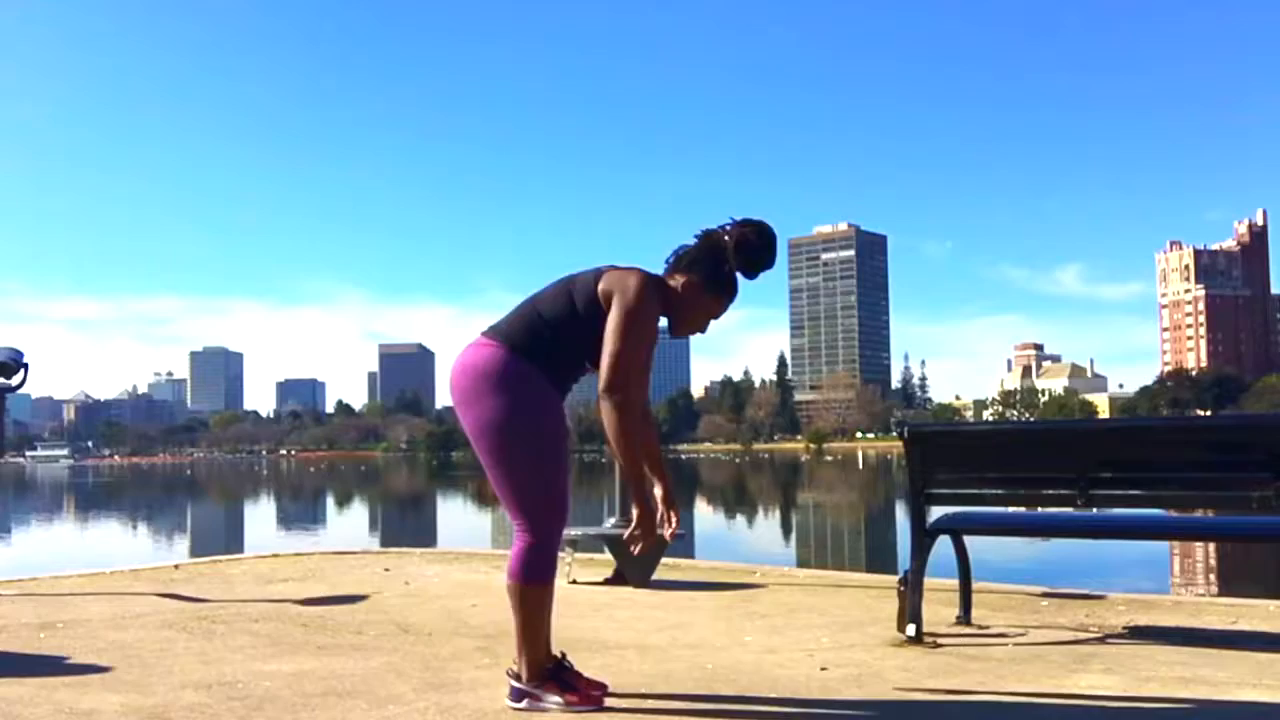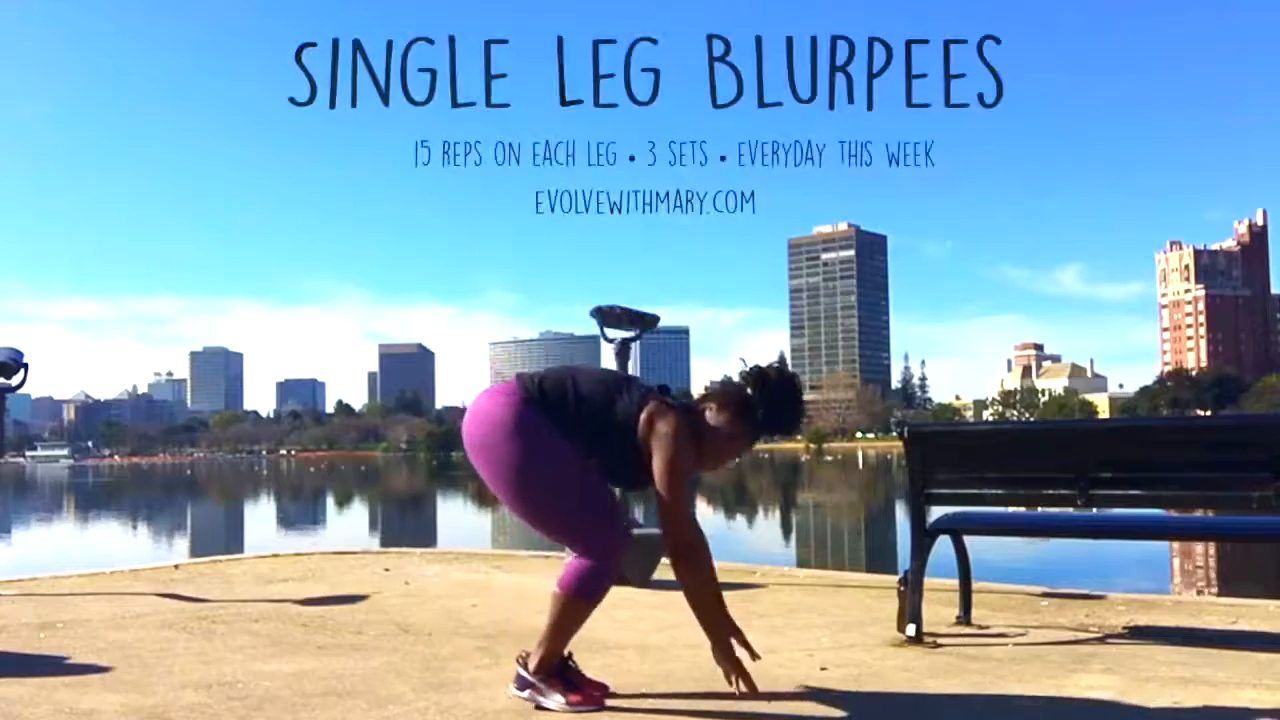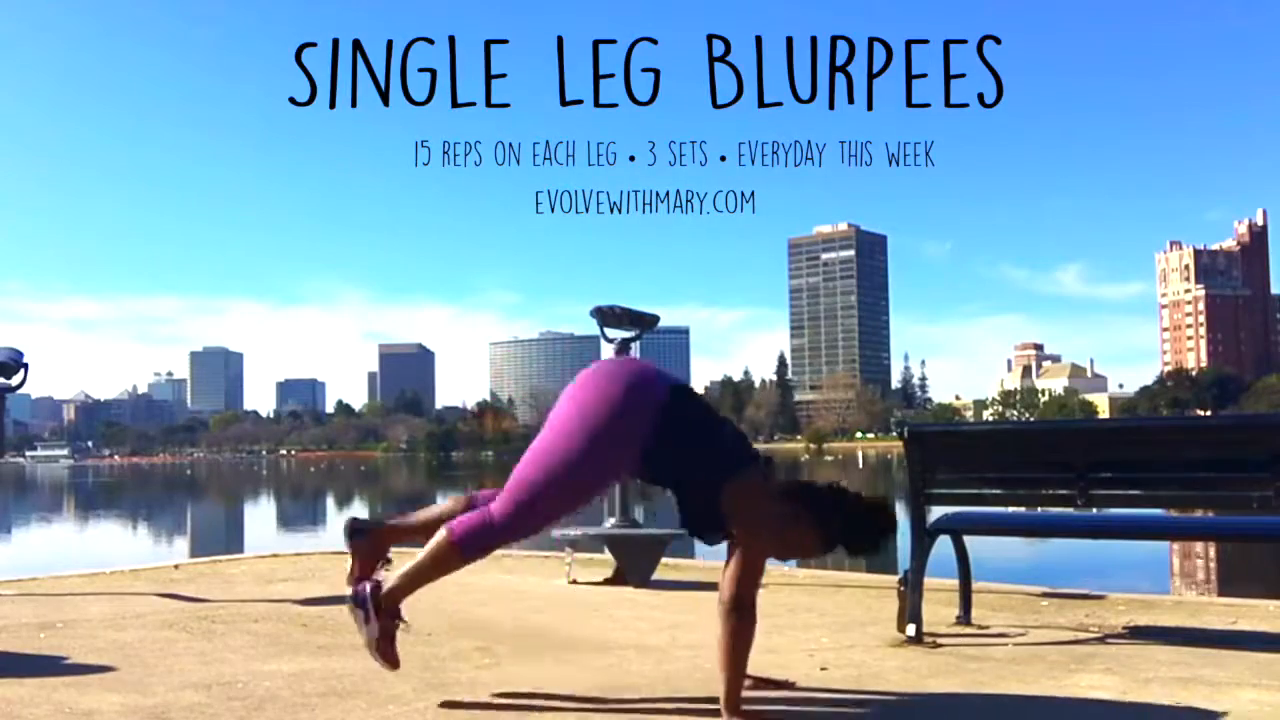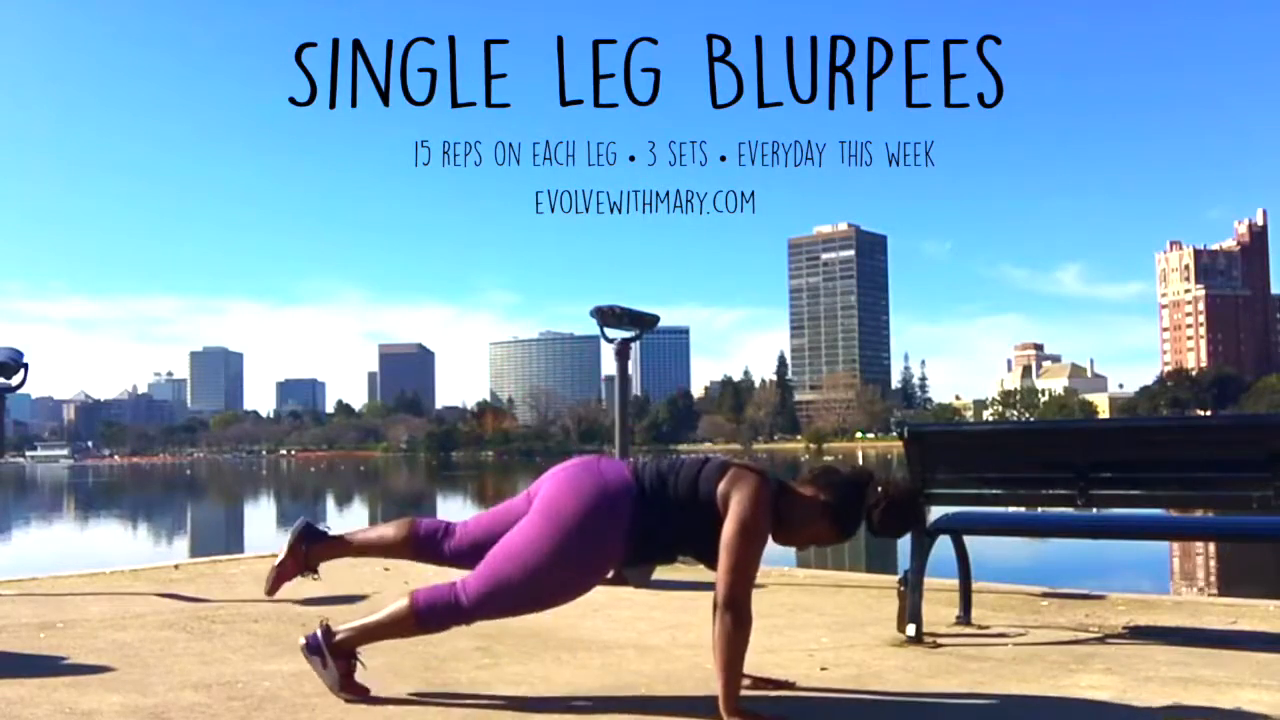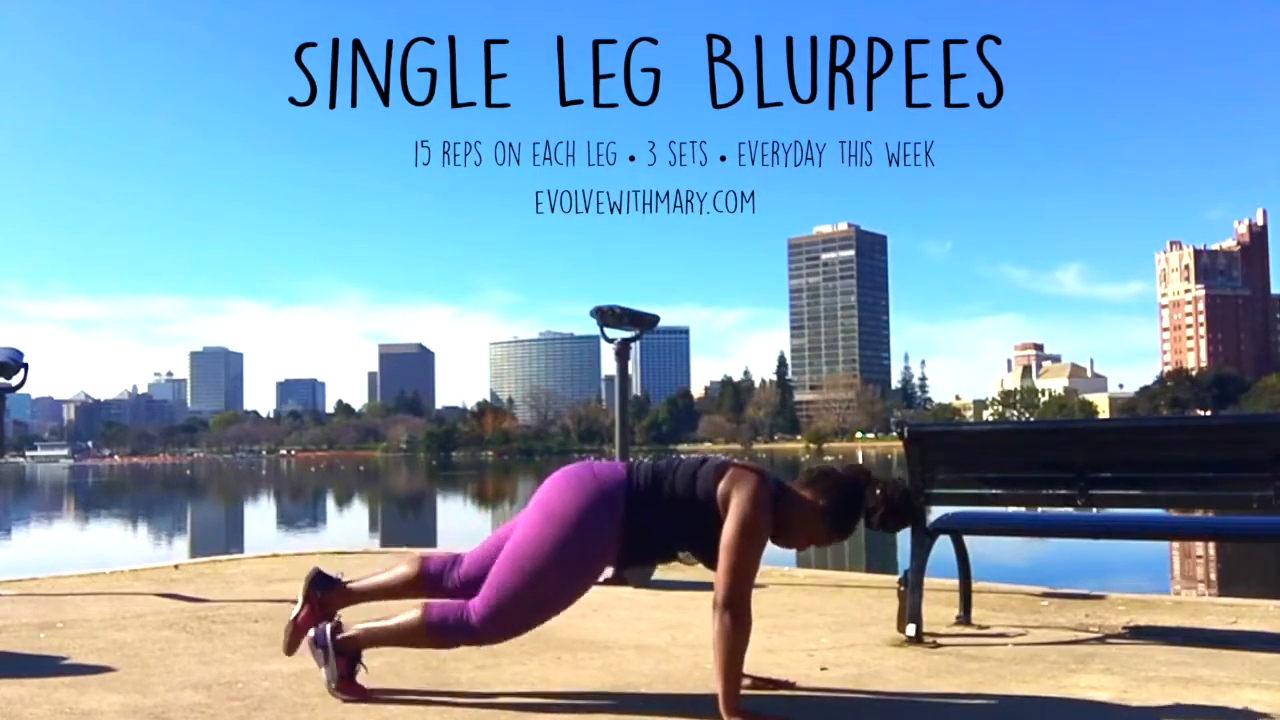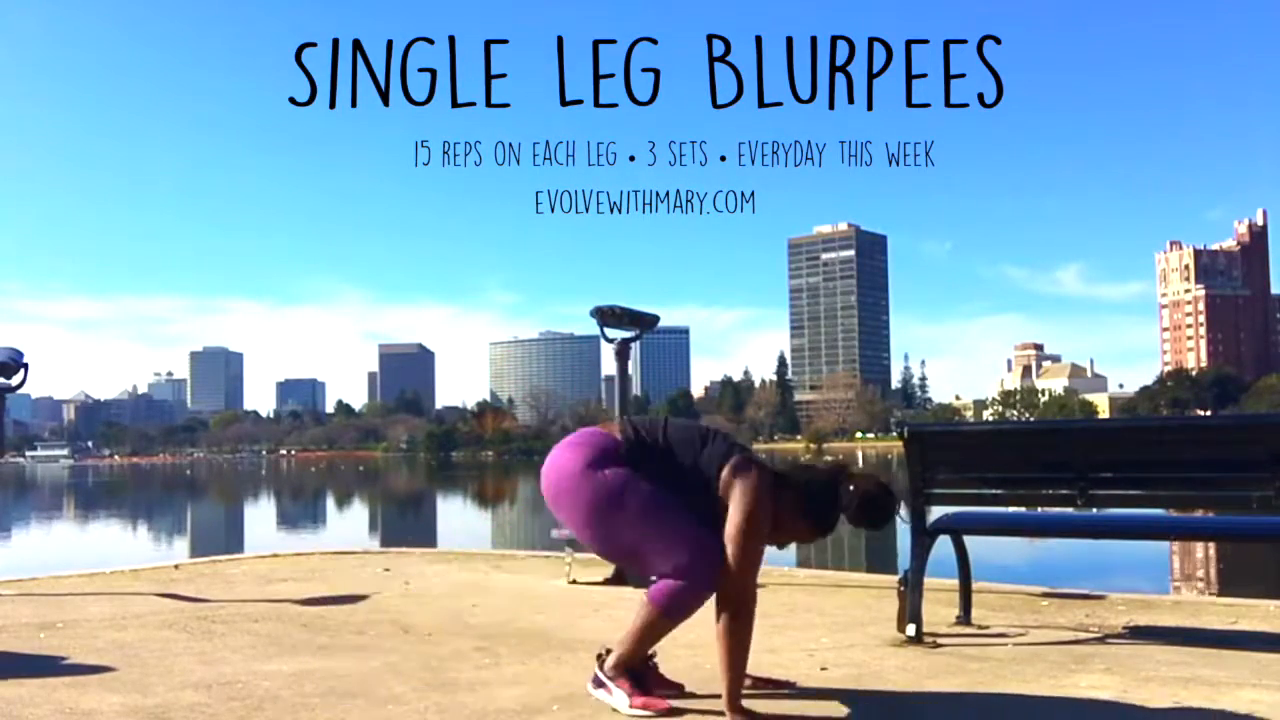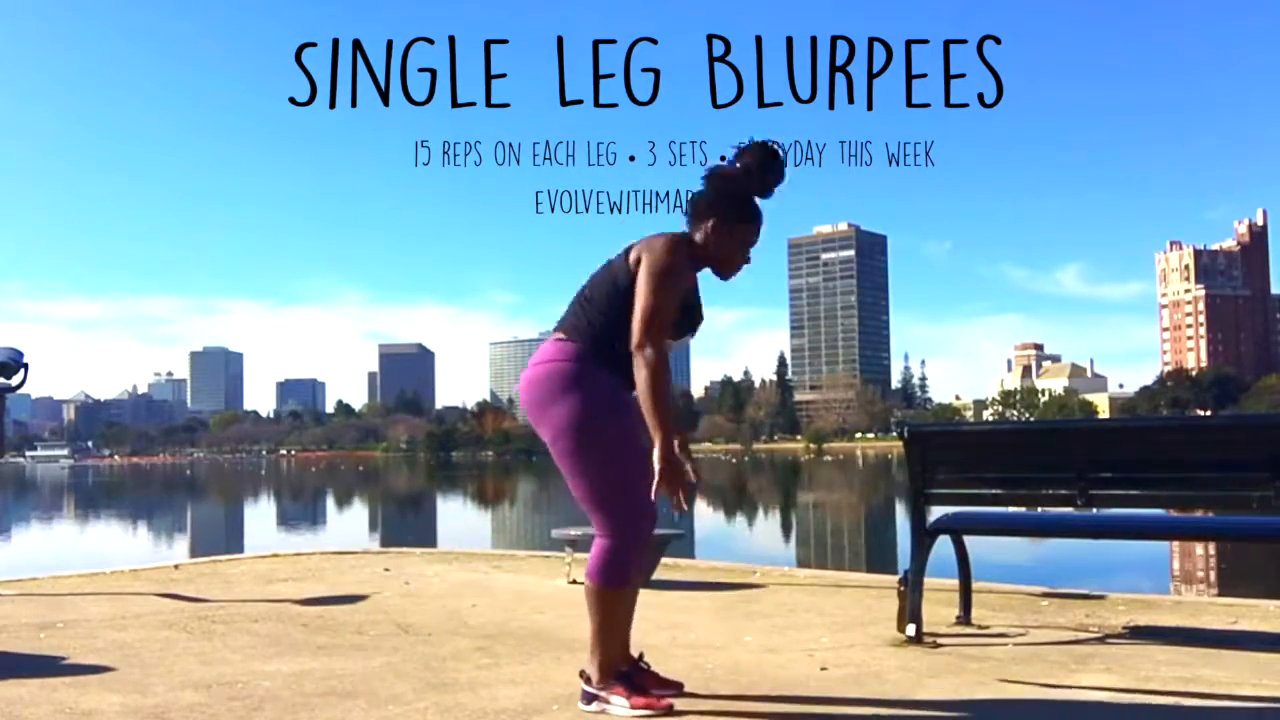
dt=0.5s
person 1, frame 1
left shoulder: (644, 308)
right shoulder: (640, 294)
left elbow: (633, 407)
right elbow: (612, 393)
left wrist: (657, 483)
right wrist: (639, 491)
left hip: (522, 382)
right hip: (496, 376)
left knee: (546, 522)
right knee: (539, 526)
left ankle: (542, 663)
right ankle: (528, 679)
person 1, frame 2
left shoulder: (674, 429)
right shoulder: (673, 431)
left elbow: (684, 542)
right elbow: (684, 547)
left wrist: (722, 626)
right wrist: (721, 639)
left hip: (521, 425)
right hip: (505, 423)
left knee: (604, 540)
right knee: (605, 544)
left ankle: (551, 661)
right ankle: (536, 669)
person 1, frame 3
left shoulder: (757, 501)
right shoulder: (762, 509)
left elbow: (735, 597)
right elbow: (735, 605)
left wrist: (739, 673)
left hip: (629, 394)
right hip: (622, 404)
left knee: (506, 506)
right knee: (511, 514)
left ankle: (379, 533)
right ankle: (384, 595)
person 1, frame 4
left shoulder: (754, 494)
right shoulder: (757, 502)
left elbow: (726, 596)
right elbow: (732, 606)
left hip: (580, 487)
right hip: (589, 521)
left knee: (452, 544)
right knee: (470, 595)
left ankle: (318, 543)
right ankle: (335, 641)
person 1, frame 5
left shoulder: (757, 499)
right shoulder: (757, 501)
left elbow: (730, 602)
right elbow: (730, 606)
left hip: (584, 498)
right hip: (588, 512)
left knee: (459, 575)
right knee: (483, 618)
left ankle: (329, 592)
right ankle: (341, 639)
person 1, frame 6
left shoulder: (768, 493)
right shoulder: (757, 494)
left elbow: (734, 597)
right elbow: (737, 600)
left wrist: (737, 675)
left hip: (603, 467)
right hip: (581, 468)
left knee: (690, 562)
right knee: (699, 564)
left ankle: (633, 663)
right ankle: (615, 668)
person 1, frame 7
left shoulder: (677, 269)
right shoulder: (669, 258)
left elbow: (651, 353)
right elbow: (645, 350)
left wrist: (672, 438)
right wrist: (665, 443)
left hip: (591, 382)
right hip: (566, 377)
left knee: (635, 530)
right knee: (623, 532)
left ankle: (618, 663)
